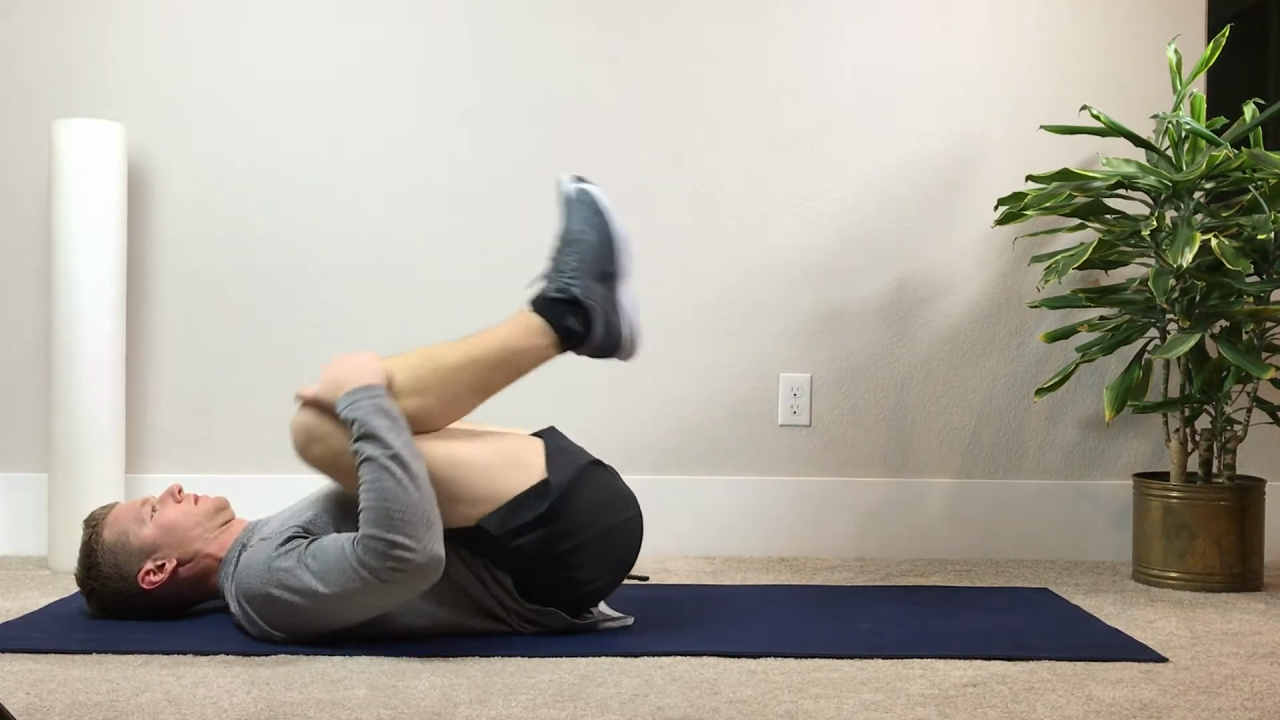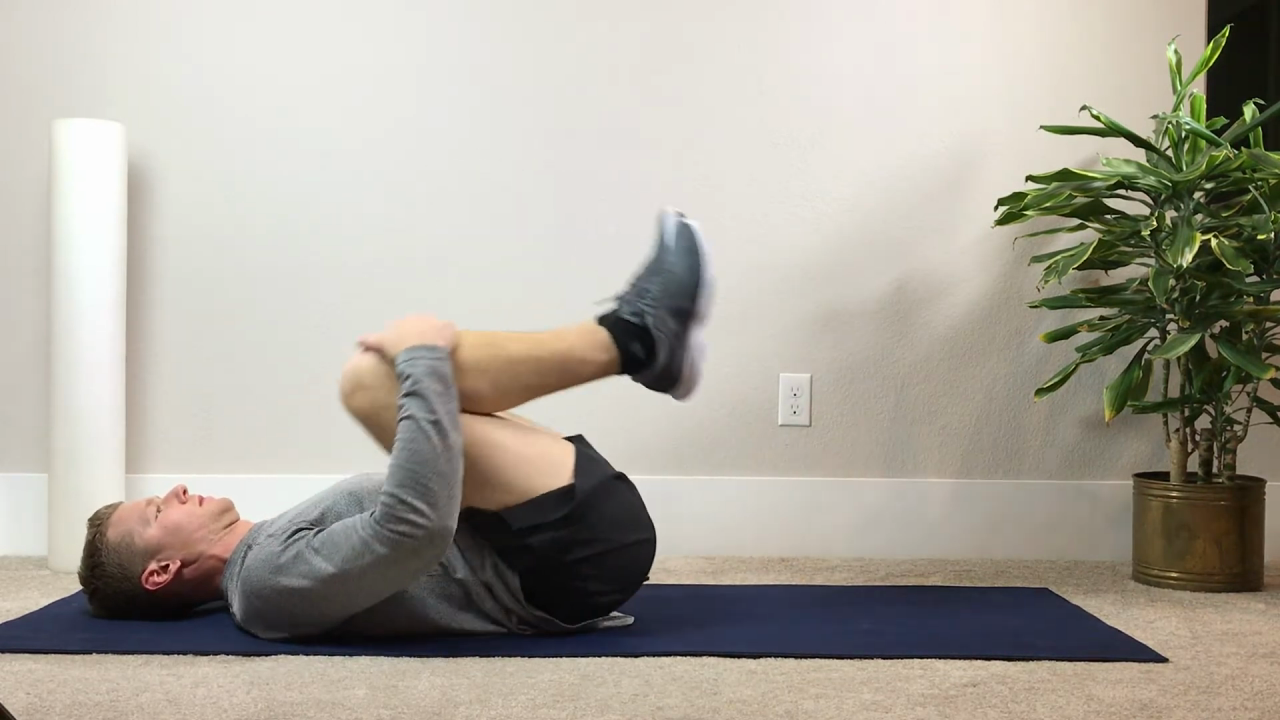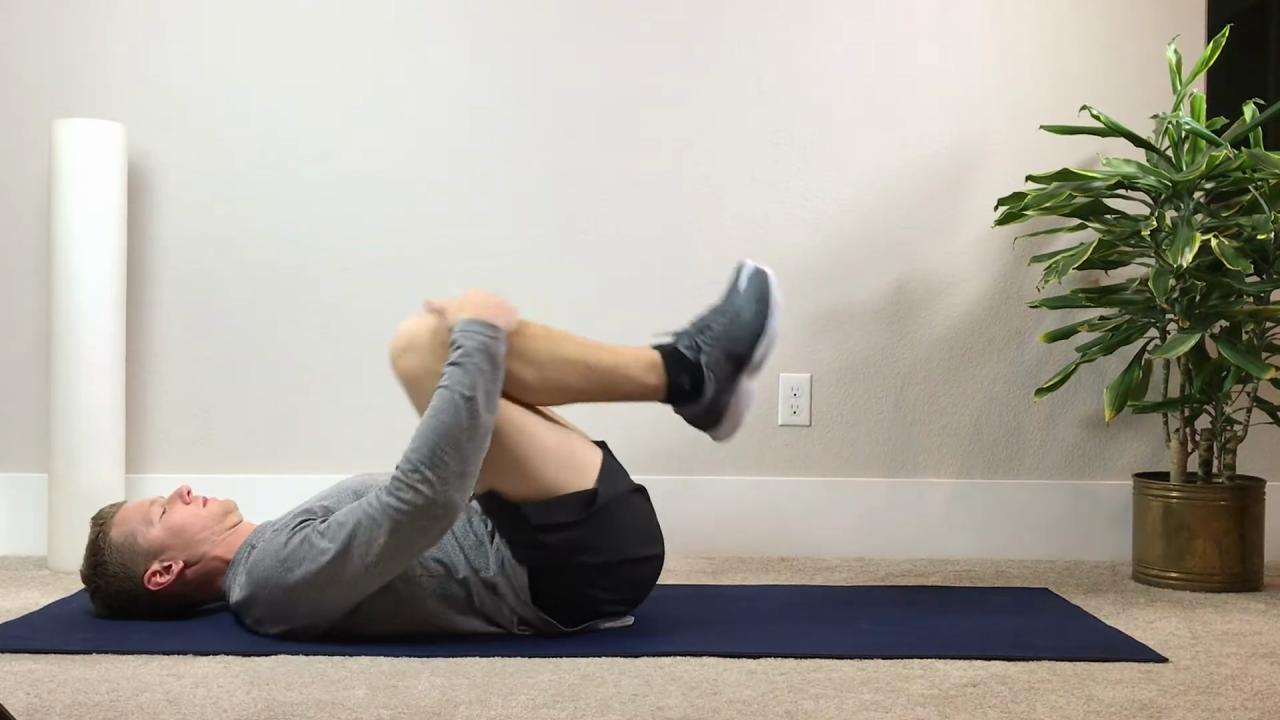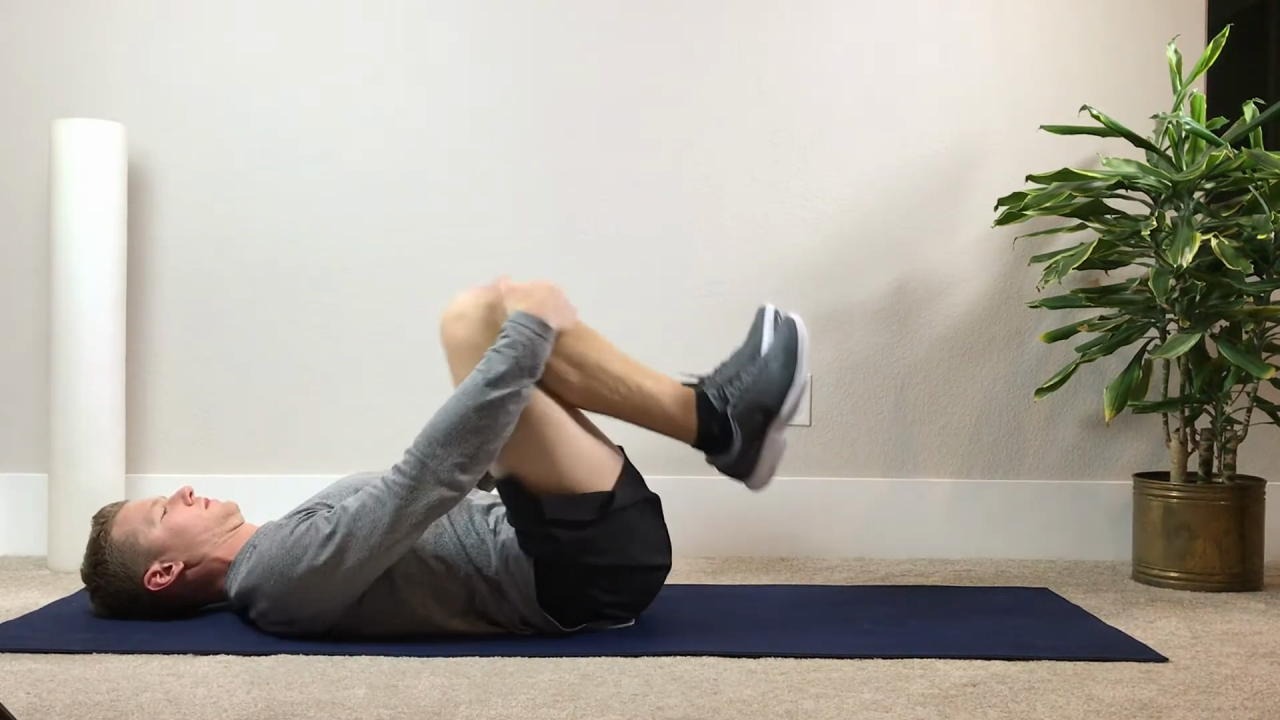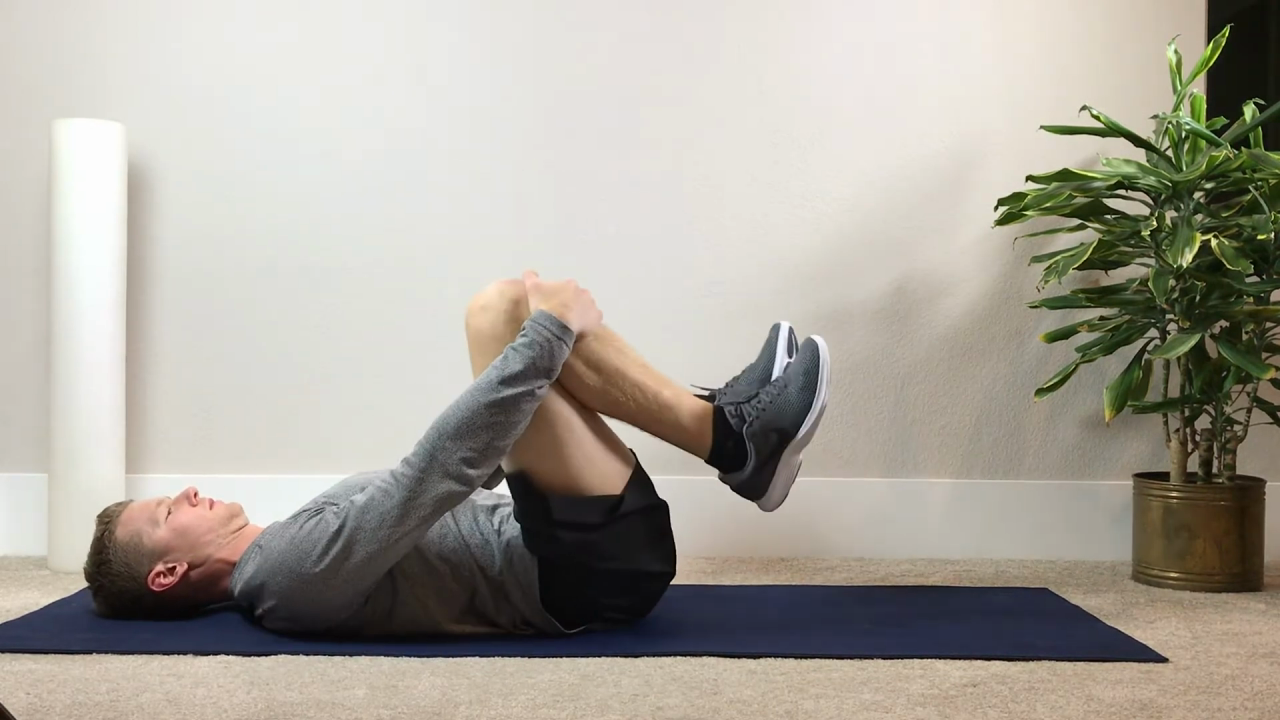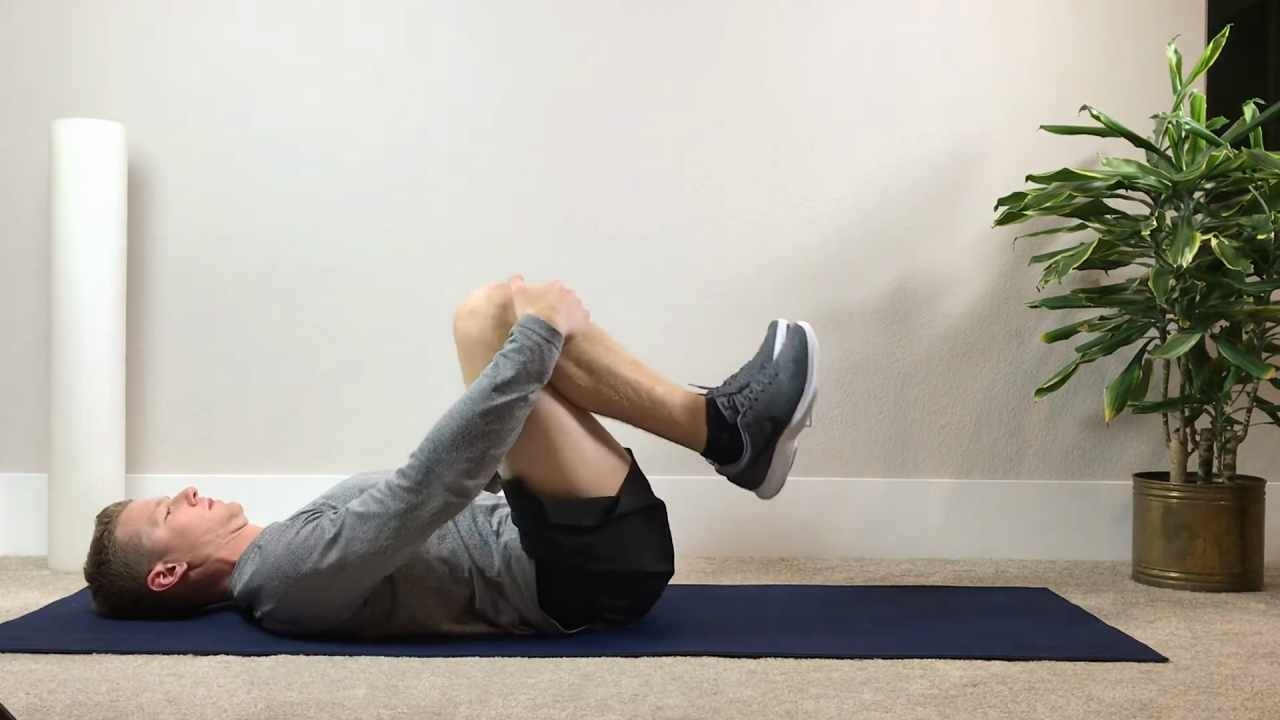
dt=0.2s
person 1, frame 1
left shoulder: (268, 547)
right shoulder: (265, 583)
right elbow: (407, 555)
right wrist: (366, 403)
left hip: (561, 554)
left ankle: (565, 315)
right ankle: (563, 318)
person 1, frame 2
left shoulder: (277, 548)
right shoulder: (274, 583)
left elbow: (416, 502)
right elbow: (417, 527)
right wrist: (422, 362)
left hip: (577, 548)
right hip: (583, 554)
left ankle: (632, 338)
right ankle: (629, 340)
person 1, frame 3
left shoulder: (282, 548)
right shoulder: (281, 579)
left elbow: (426, 491)
right elbow: (426, 499)
right wrist: (477, 340)
left hip: (582, 554)
right hip: (588, 560)
right knee: (427, 341)
left ankle: (684, 370)
right ankle: (681, 373)
person 1, frame 4
left shoulder: (286, 549)
right shoulder: (285, 575)
left elbow: (432, 485)
right elbow: (430, 478)
right wrist: (526, 335)
left hip: (577, 561)
right hip: (589, 568)
left knee: (490, 323)
right knee: (477, 317)
left ankle: (712, 412)
right ankle: (713, 418)
person 1, frame 5
left shoulder: (294, 547)
right shoulder: (295, 572)
left elbow: (438, 485)
right elbow: (436, 473)
right wrist: (549, 335)
left hip: (576, 561)
right hip: (591, 569)
left knee: (522, 321)
right knee: (506, 310)
left ankle: (727, 424)
right ankle: (730, 438)
person 1, frame 6
left shoulder: (287, 550)
right shoulder: (295, 575)
left elbow: (438, 487)
right elbow: (433, 485)
right wrist: (537, 337)
left hip: (577, 559)
right hip: (593, 566)
left knee: (514, 323)
right knee: (491, 315)
left ankle: (720, 418)
right ankle: (724, 431)
